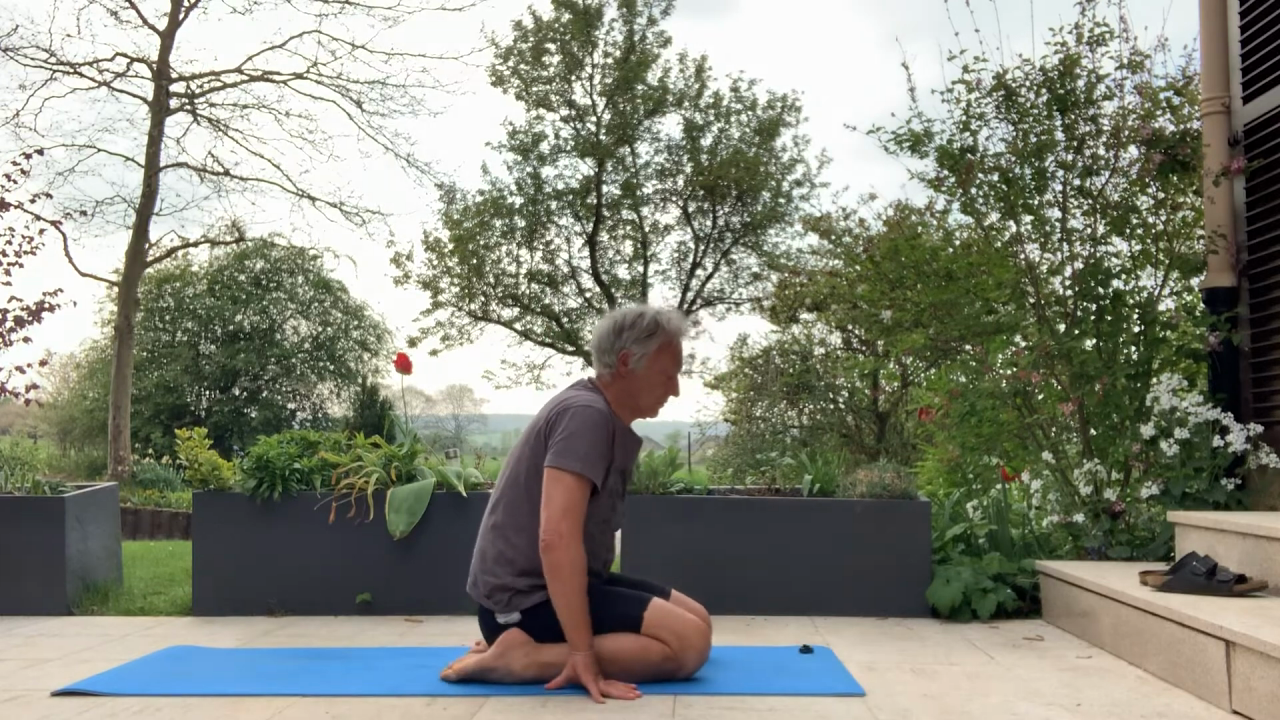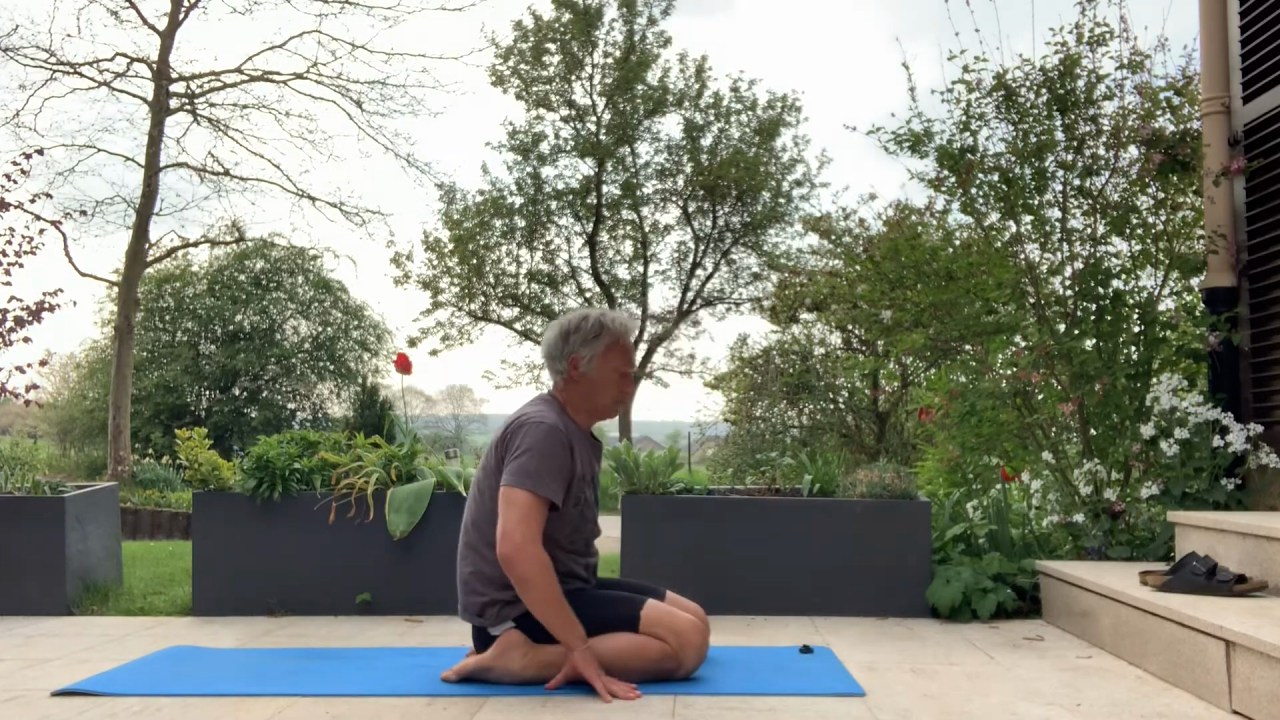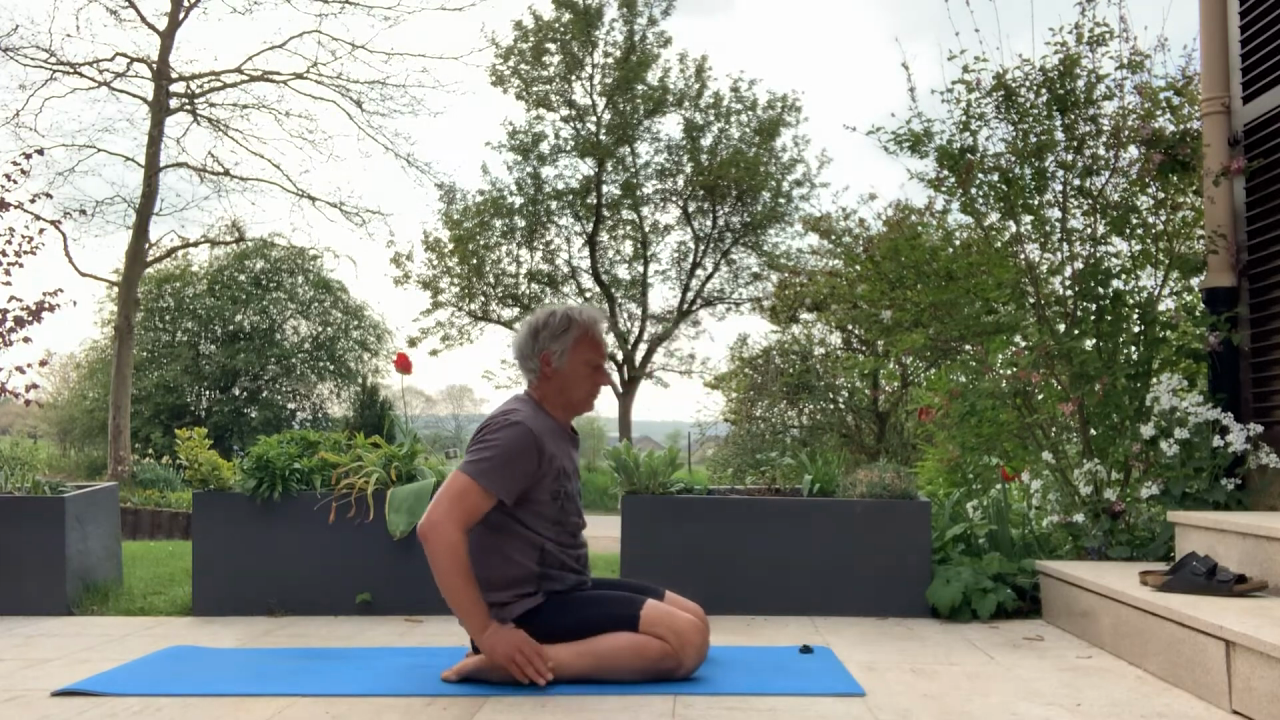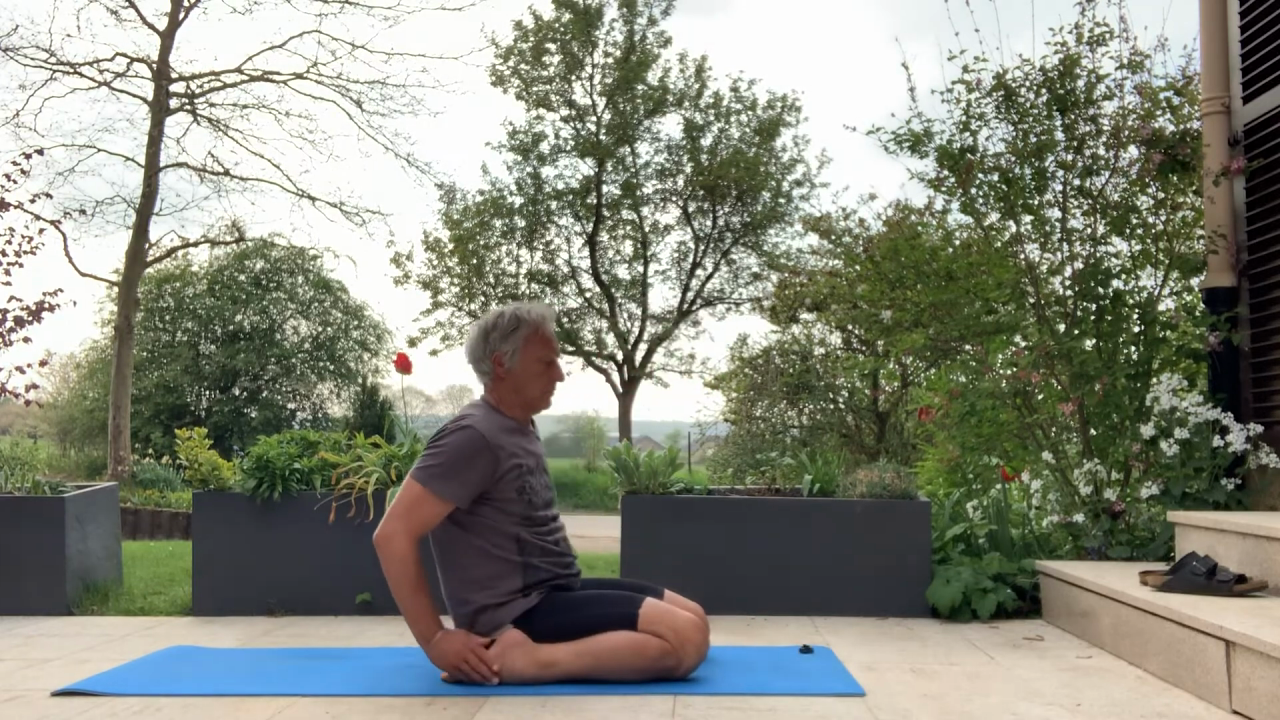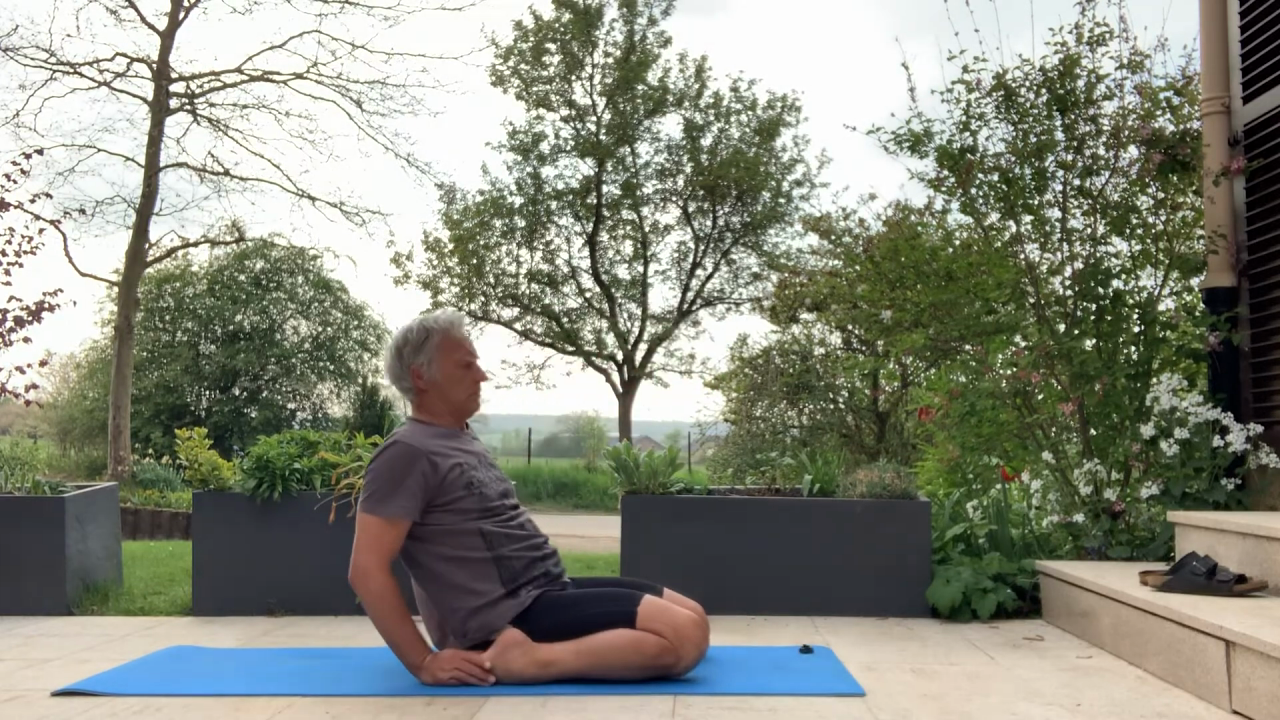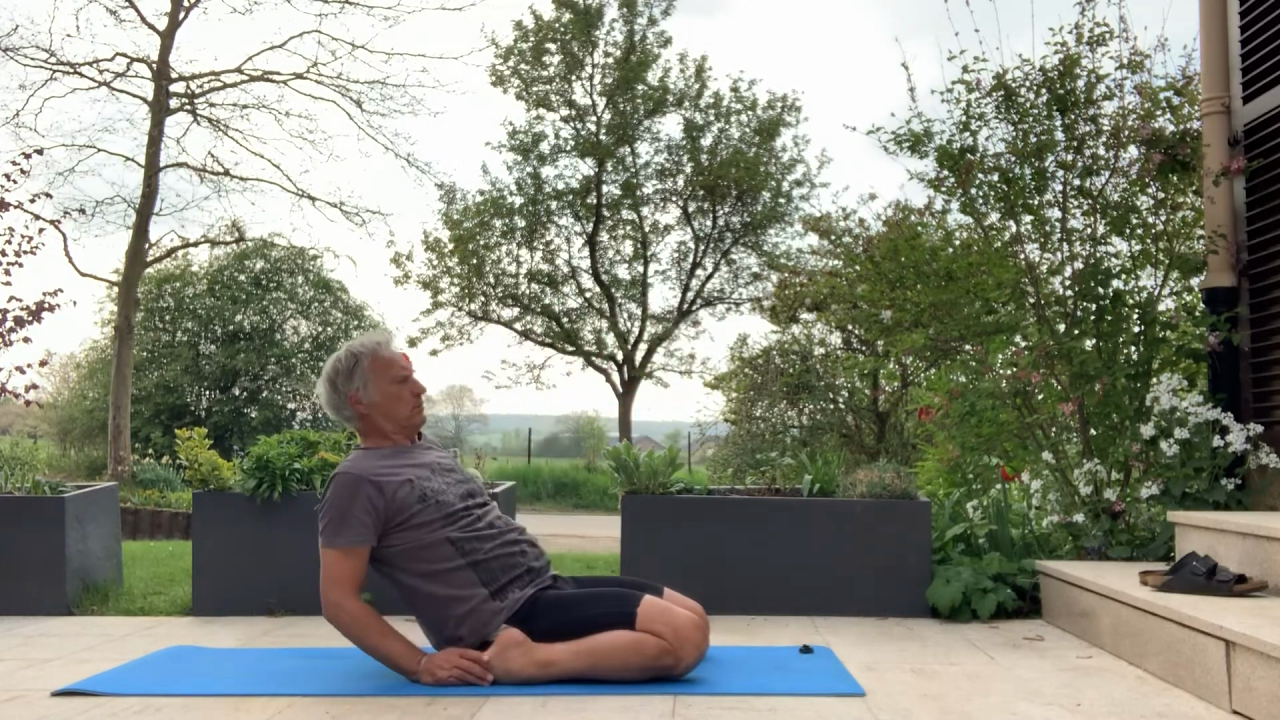
dt=0.5s
person 1, frame 1
left shoulder: (607, 418)
right shoulder: (587, 415)
right elbow: (556, 539)
right wrist: (582, 652)
left hip: (556, 590)
right hip: (528, 602)
left knee: (696, 620)
right knee: (688, 643)
left ankle: (537, 645)
right ankle: (523, 658)
person 1, frame 2
left shoulder: (574, 431)
right shoulder: (543, 431)
right elbow: (516, 550)
right wrist: (579, 647)
left hip: (555, 593)
right hip: (517, 612)
left knee: (694, 618)
right knee: (686, 640)
left ankle: (528, 649)
right ankle: (521, 657)
person 1, frame 3
left shoulder: (556, 429)
right shoulder: (520, 432)
right elbow: (438, 526)
right wrist: (485, 631)
left hip: (557, 595)
right hip: (523, 613)
left knee: (693, 619)
right knee: (686, 640)
left ankle: (537, 649)
right ankle: (529, 655)
person 1, frame 4
left shoulder: (519, 429)
right shoulder: (475, 437)
right elbow: (393, 535)
right wrist: (434, 639)
left hip: (554, 593)
right hip: (518, 617)
left knee: (693, 618)
right knee: (685, 639)
right ankle: (516, 658)
person 1, frame 5
left shoulder: (461, 439)
right shoulder: (408, 454)
right elbow: (367, 571)
right wrist: (423, 661)
left hip: (548, 591)
right hip: (513, 618)
left knee: (692, 617)
right knee: (684, 637)
right ankle: (521, 659)
person 1, frame 6
left shoulder: (425, 450)
right shoulder: (359, 482)
right elbow: (338, 600)
right wrist: (419, 664)
left hip: (544, 589)
right hip: (509, 620)
left knee: (692, 617)
right knee: (683, 637)
right ankle: (524, 658)
